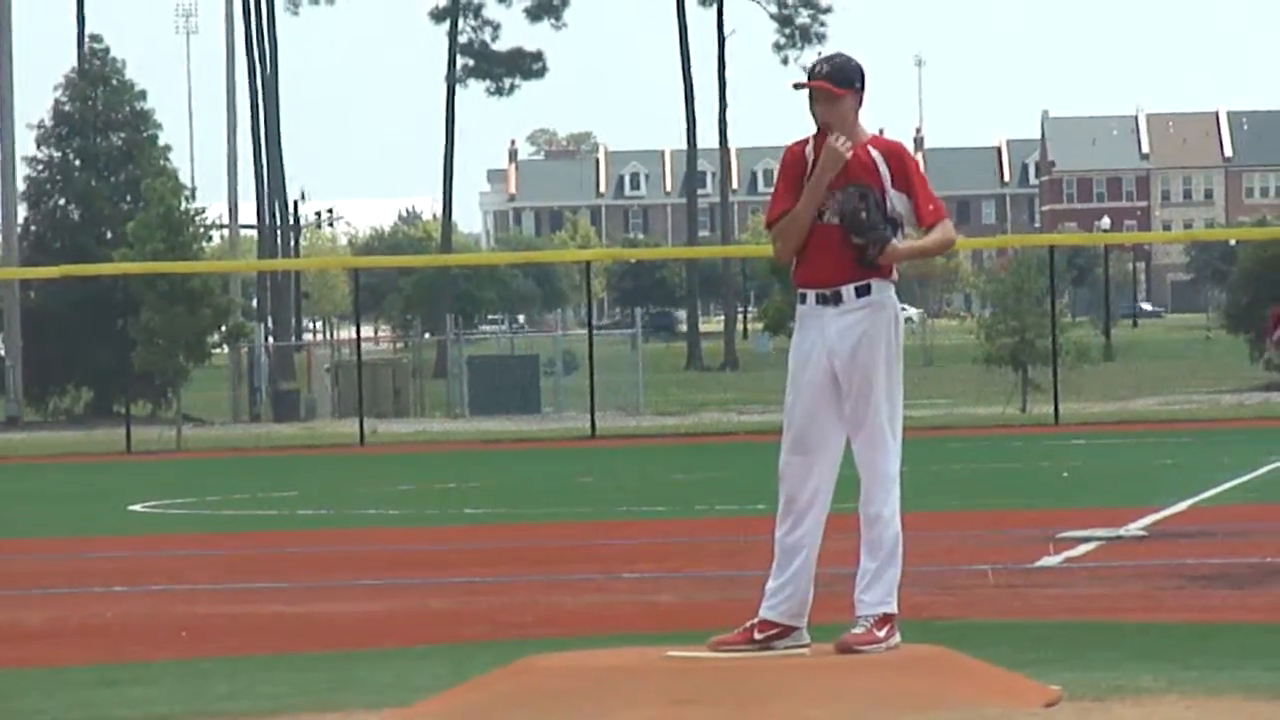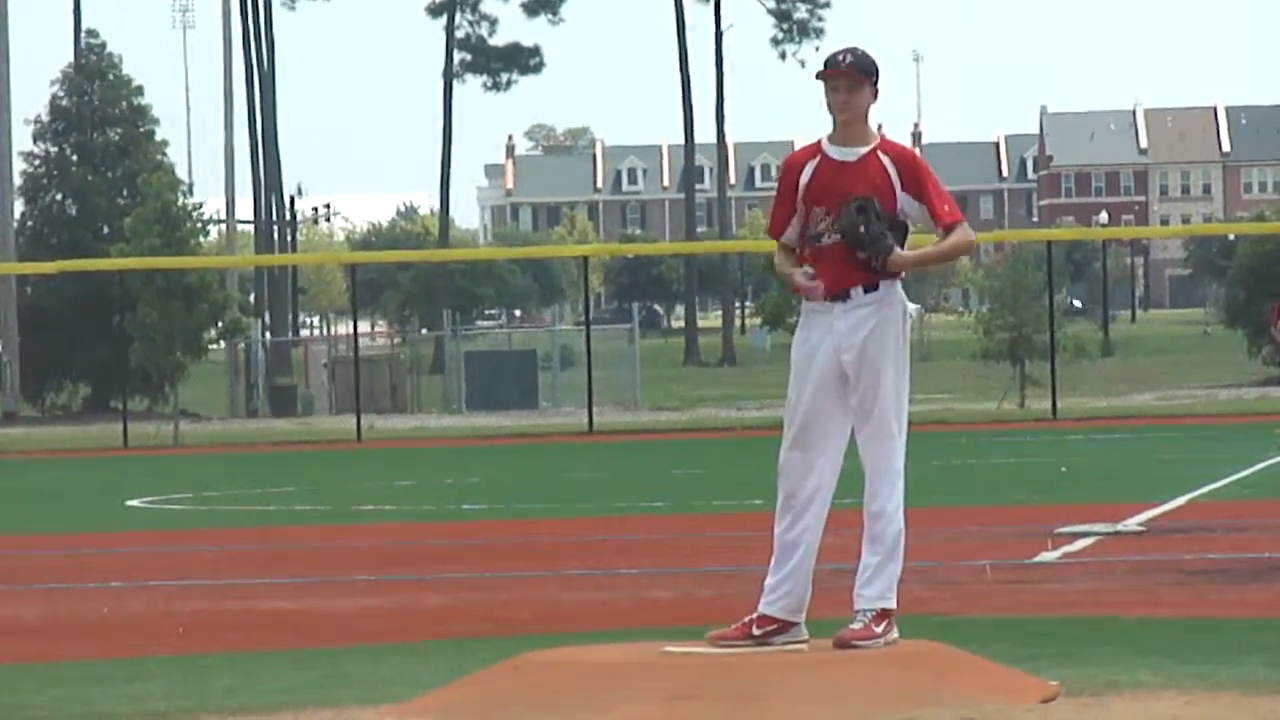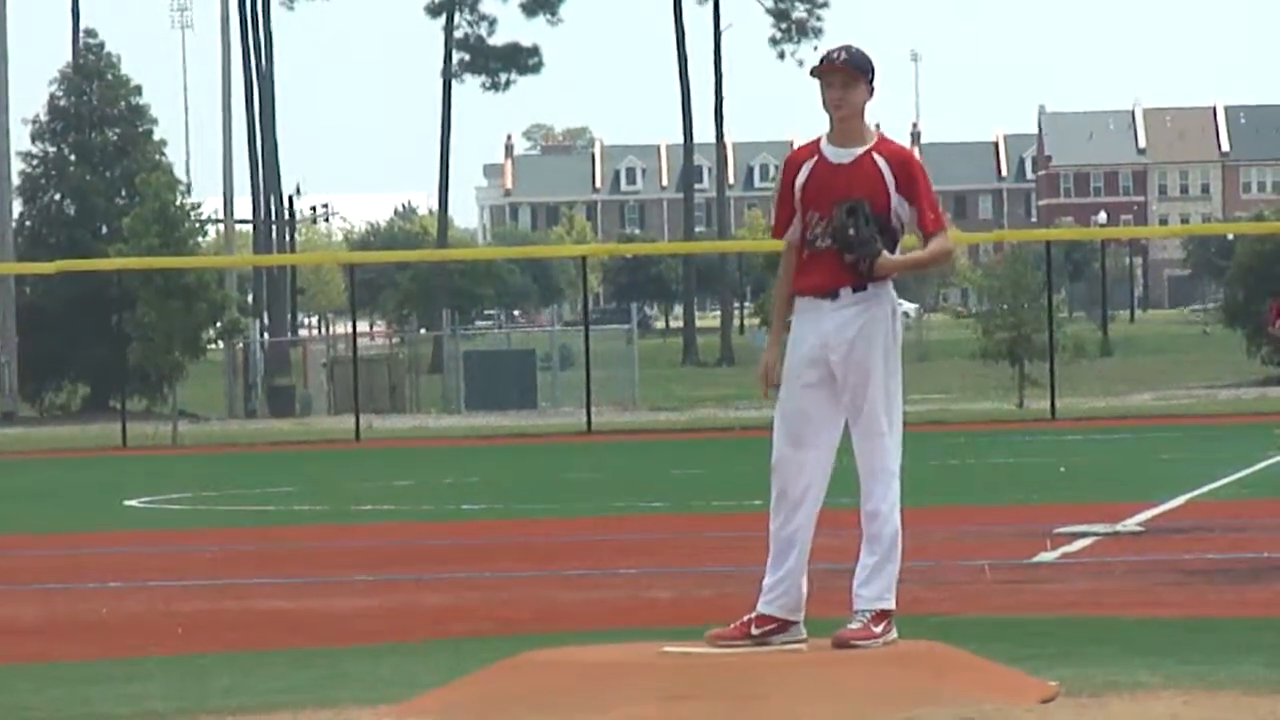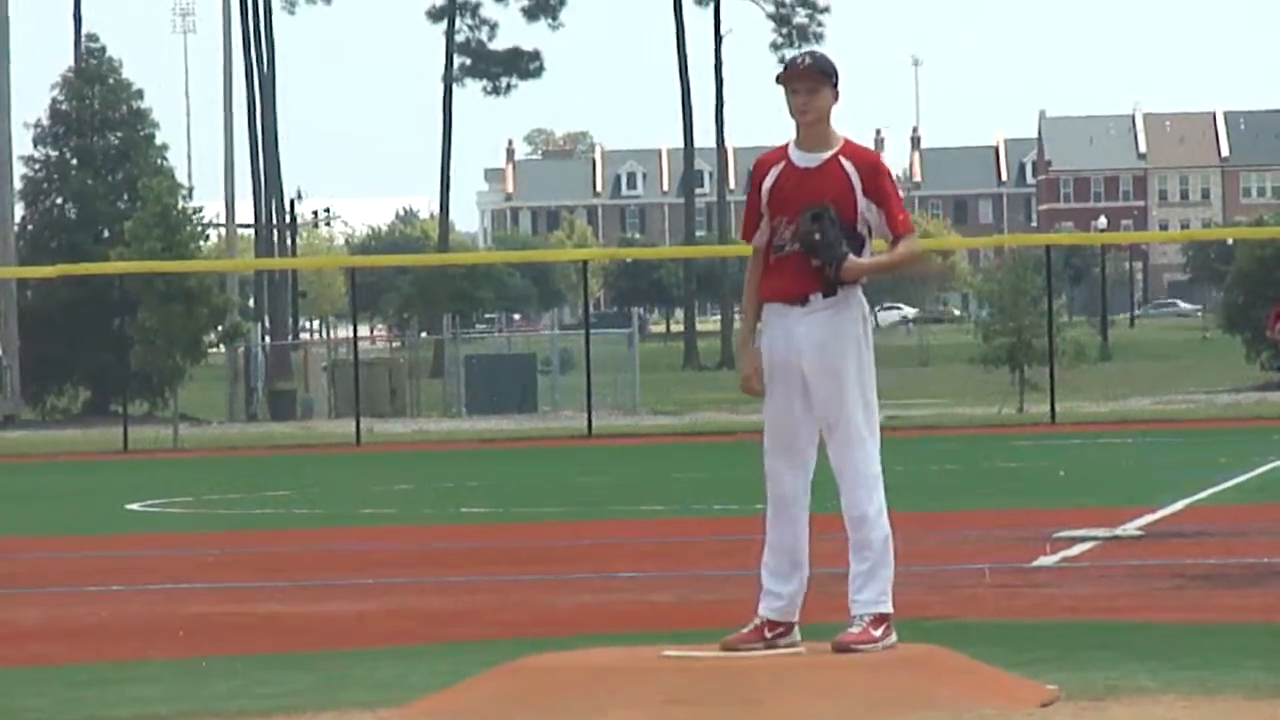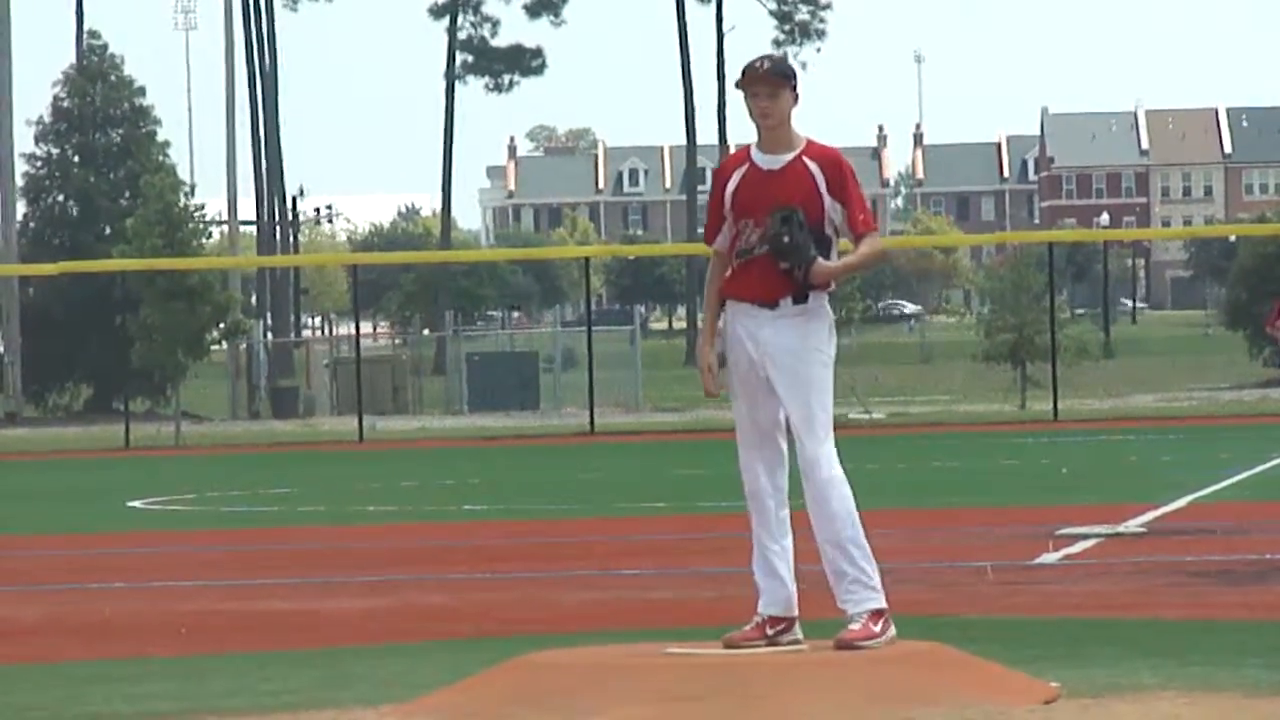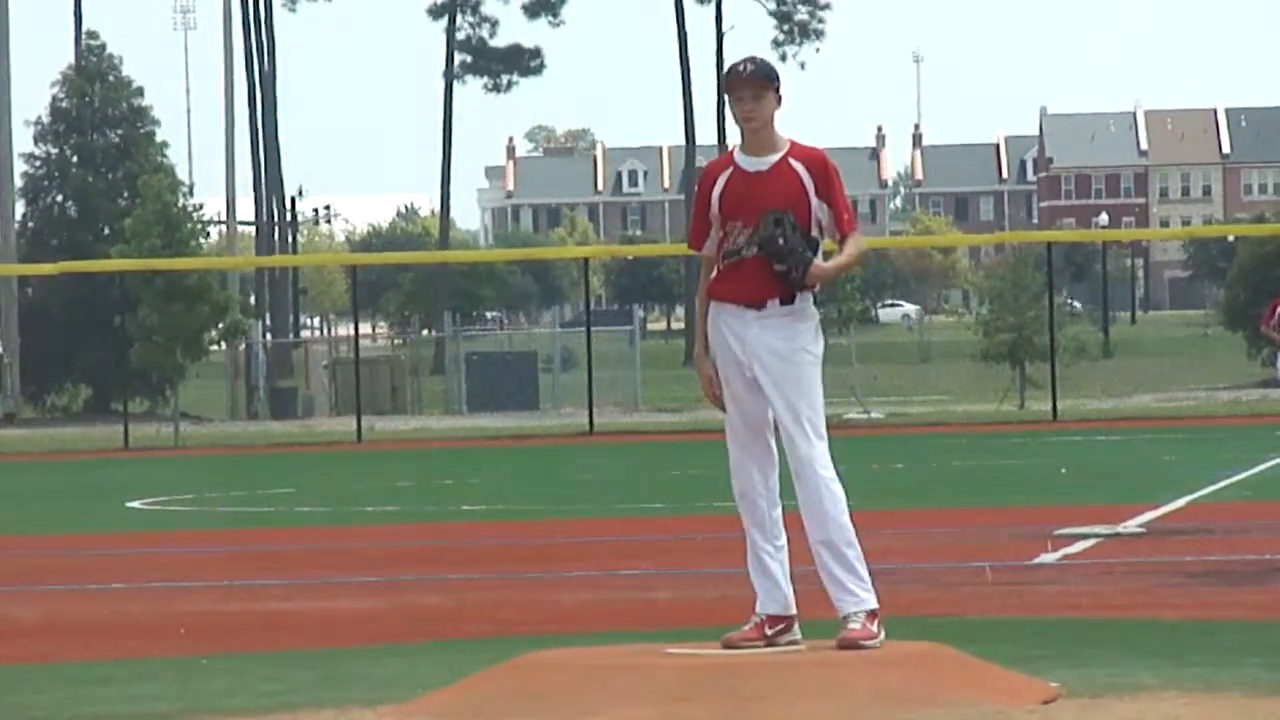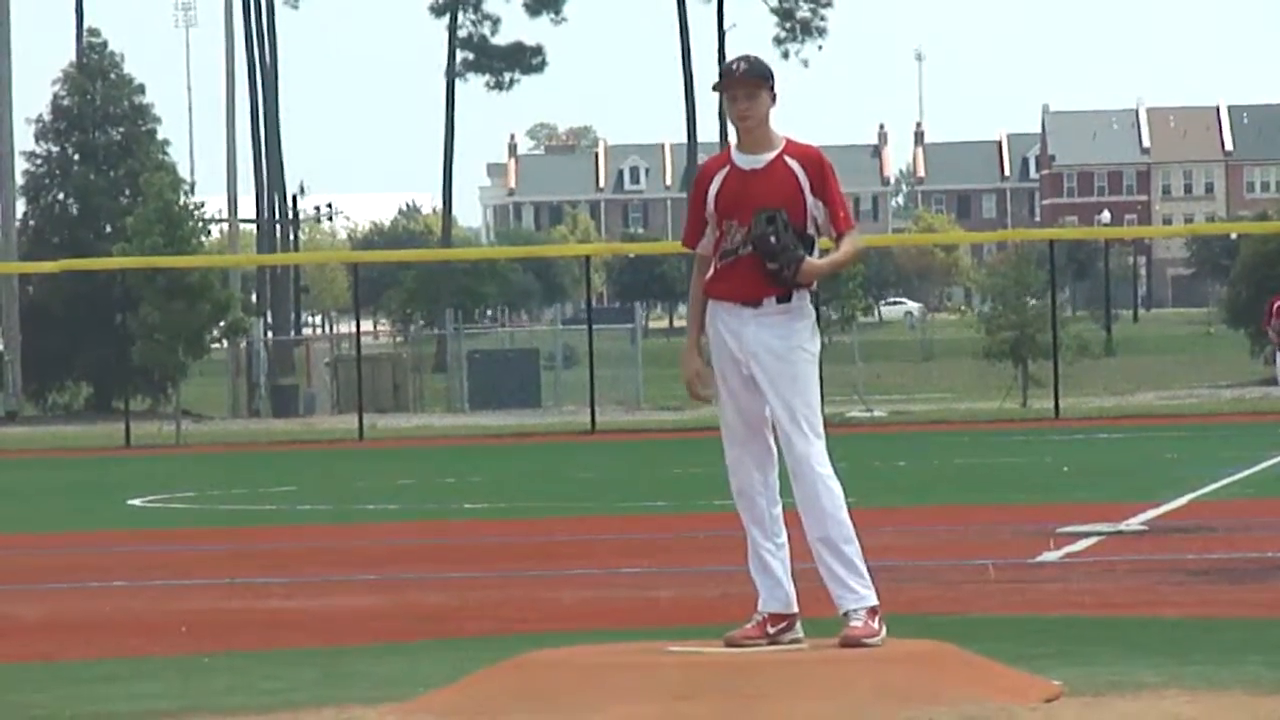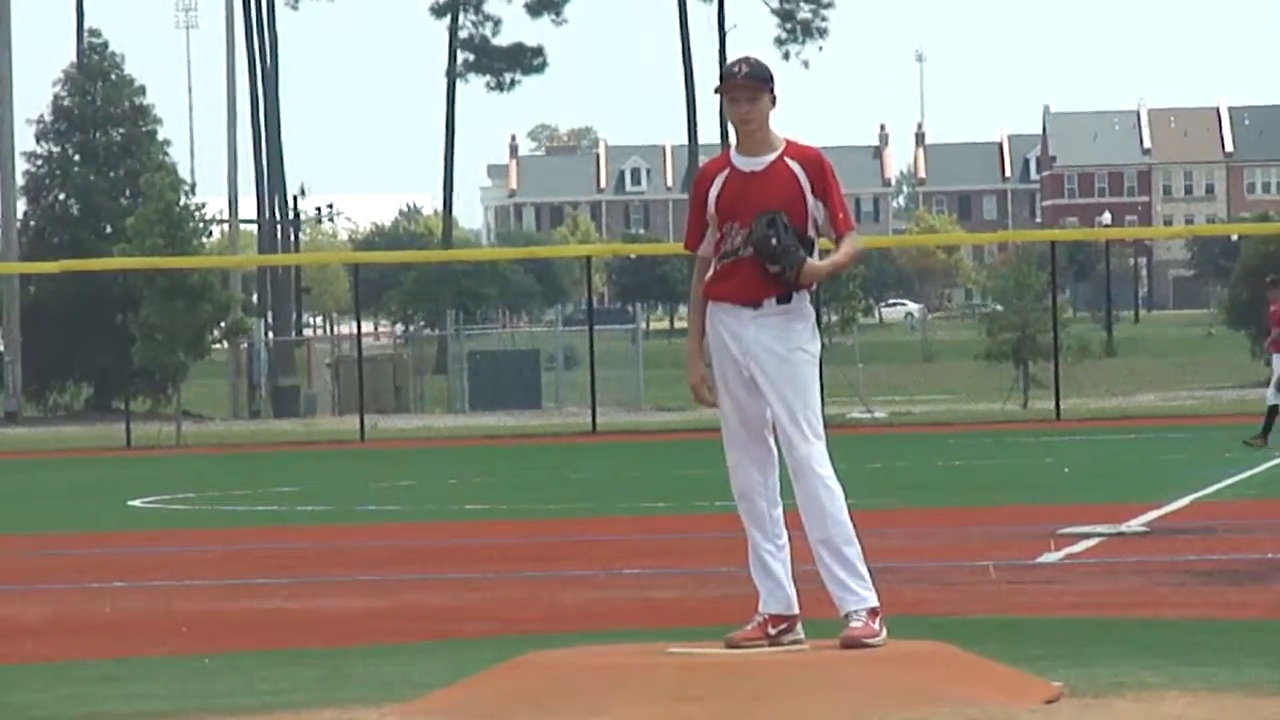
dt=0.4s
person 1, frame 1
left shoulder: (889, 156)
right shoulder: (800, 157)
left elbow: (945, 232)
right elbow: (782, 246)
left wrist: (904, 249)
right wrist: (824, 175)
left hip: (868, 313)
right hip: (811, 317)
left knee: (877, 461)
right knee: (801, 466)
left ankle: (879, 613)
right ankle: (782, 614)
person 1, frame 2
left shoulder: (900, 162)
right shoulder: (800, 165)
left elbow: (960, 238)
right elbow: (783, 250)
left wrist: (911, 257)
right wrist: (794, 276)
left hip: (877, 315)
right hip: (818, 320)
left knee: (883, 460)
right knee: (801, 466)
left ankle: (877, 607)
right ankle: (780, 610)
person 1, frame 3
left shoulder: (895, 161)
right shoulder: (800, 164)
left elbow: (943, 243)
right elbow: (789, 256)
left wrist: (897, 261)
right wrist: (775, 340)
left hip: (866, 315)
right hip: (809, 317)
left knee: (877, 460)
right knee: (793, 465)
left ankle: (876, 608)
right ankle: (779, 609)
person 1, frame 4
left shoulder: (862, 165)
right shoulder: (767, 169)
left elbow: (908, 246)
right elbow: (757, 259)
left wrist: (866, 265)
right wrist: (746, 341)
left hip: (836, 319)
right hip: (780, 323)
left knee: (856, 463)
right knee: (783, 471)
left ankle: (874, 611)
right ankle: (778, 613)
person 1, frame 5
left shoulder: (827, 164)
right shoulder: (730, 173)
left elbow: (871, 242)
right elbow: (719, 262)
left wrist: (835, 267)
right wrist: (707, 339)
left hip: (802, 322)
right hip: (743, 325)
left knee: (817, 458)
right knee: (759, 467)
left ankle: (867, 606)
right ankle: (777, 610)
person 1, frame 6
left shoulder: (812, 165)
right shoulder: (714, 177)
left elbow: (854, 242)
right elbow: (706, 267)
left wrist: (828, 268)
right wrist: (701, 350)
left hip: (789, 323)
right hip: (729, 326)
left knee: (810, 458)
right knee: (749, 467)
left ankle: (860, 606)
right ankle: (775, 610)
person 1, frame 7
left shoulder: (807, 163)
right shoulder: (710, 175)
left elbow: (850, 241)
right elbow: (702, 265)
left wrist: (821, 265)
right wrist: (691, 347)
left hip: (785, 321)
right hip: (726, 325)
left knee: (806, 456)
right knee: (747, 466)
left ankle: (860, 603)
right ankle: (777, 608)
person 1, frame 8
left shoulder: (807, 164)
right shoulder: (710, 177)
left elbow: (850, 241)
right elbow: (701, 268)
left wrist: (822, 266)
right wrist: (694, 351)
left hip: (785, 322)
right hip: (726, 326)
left knee: (807, 457)
right knee: (748, 467)
left ankle: (861, 604)
right ankle: (778, 609)
